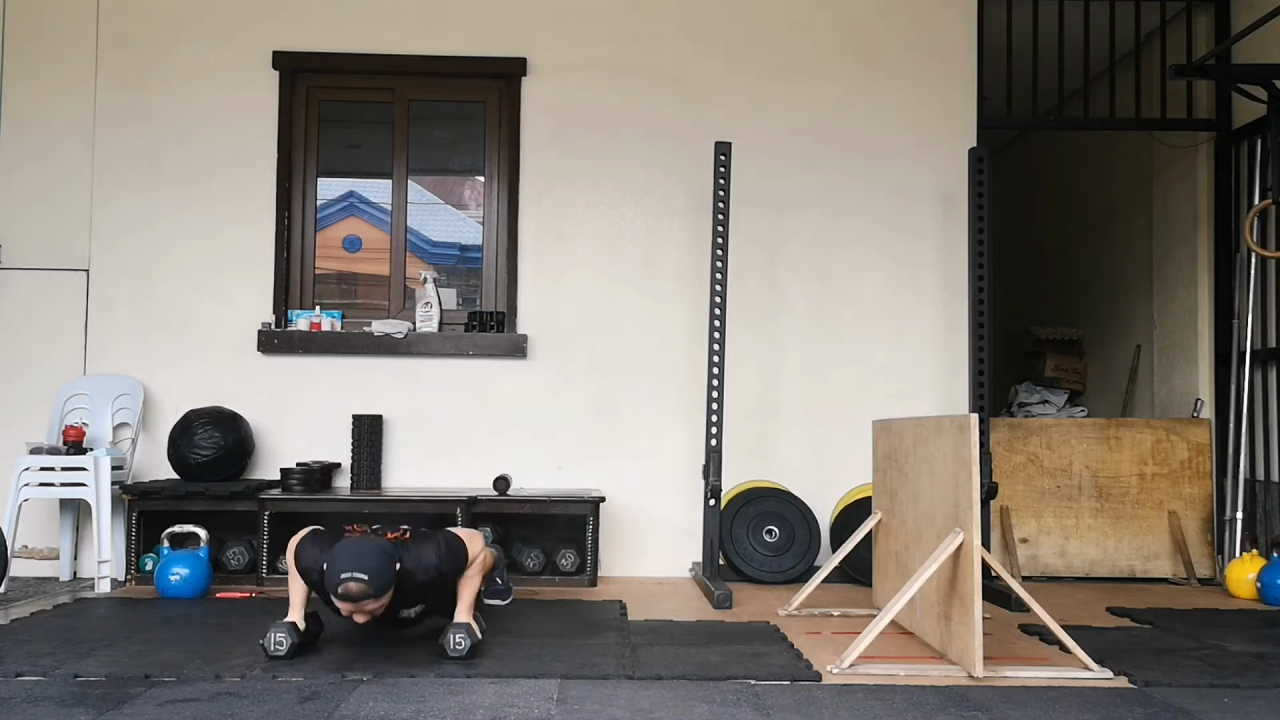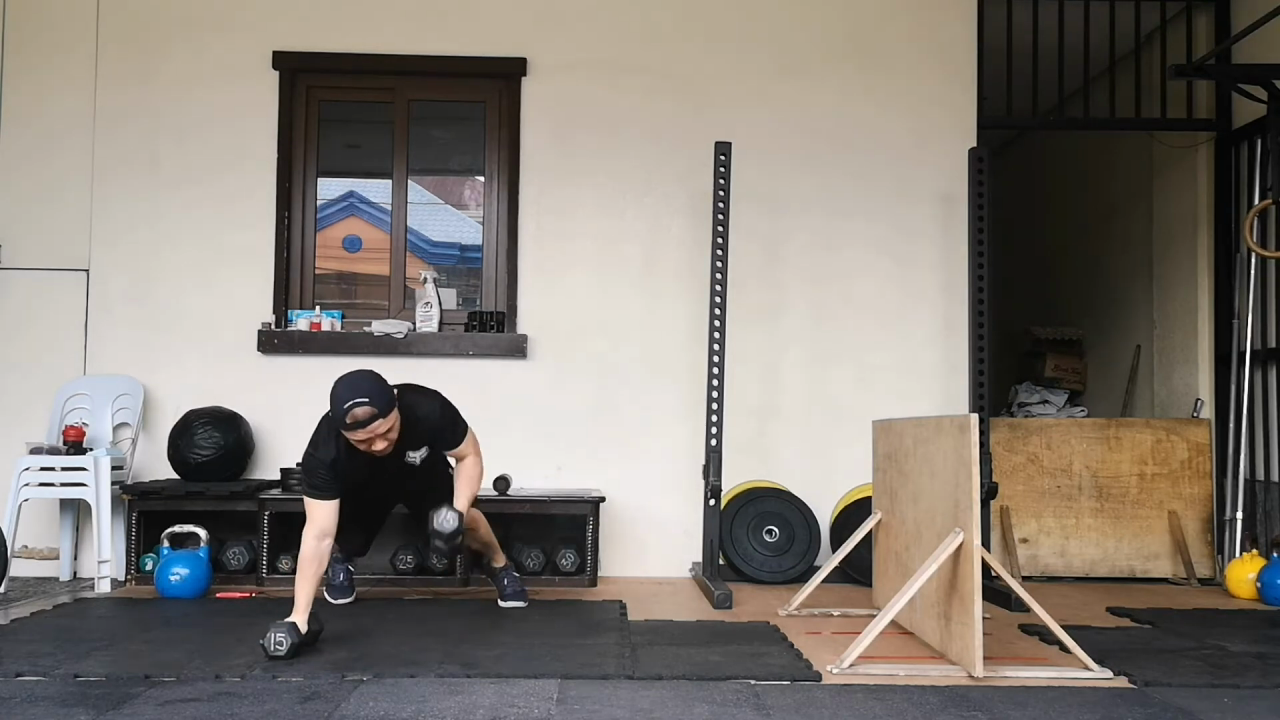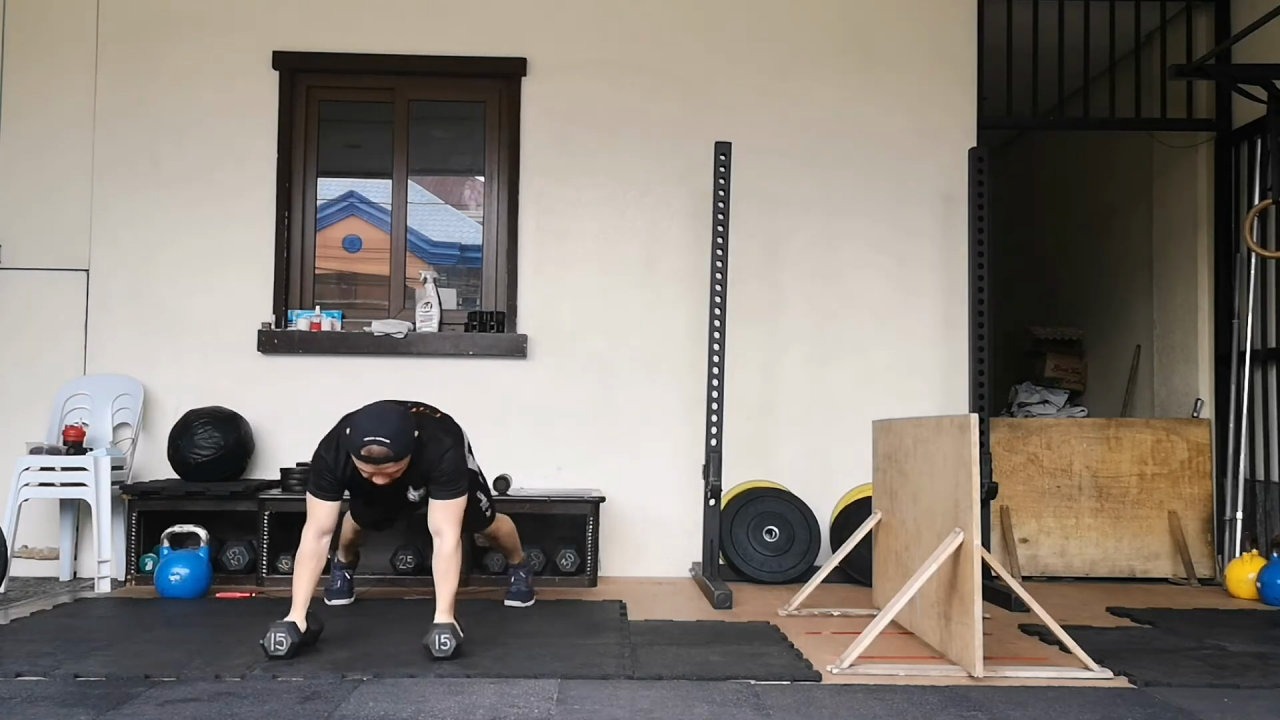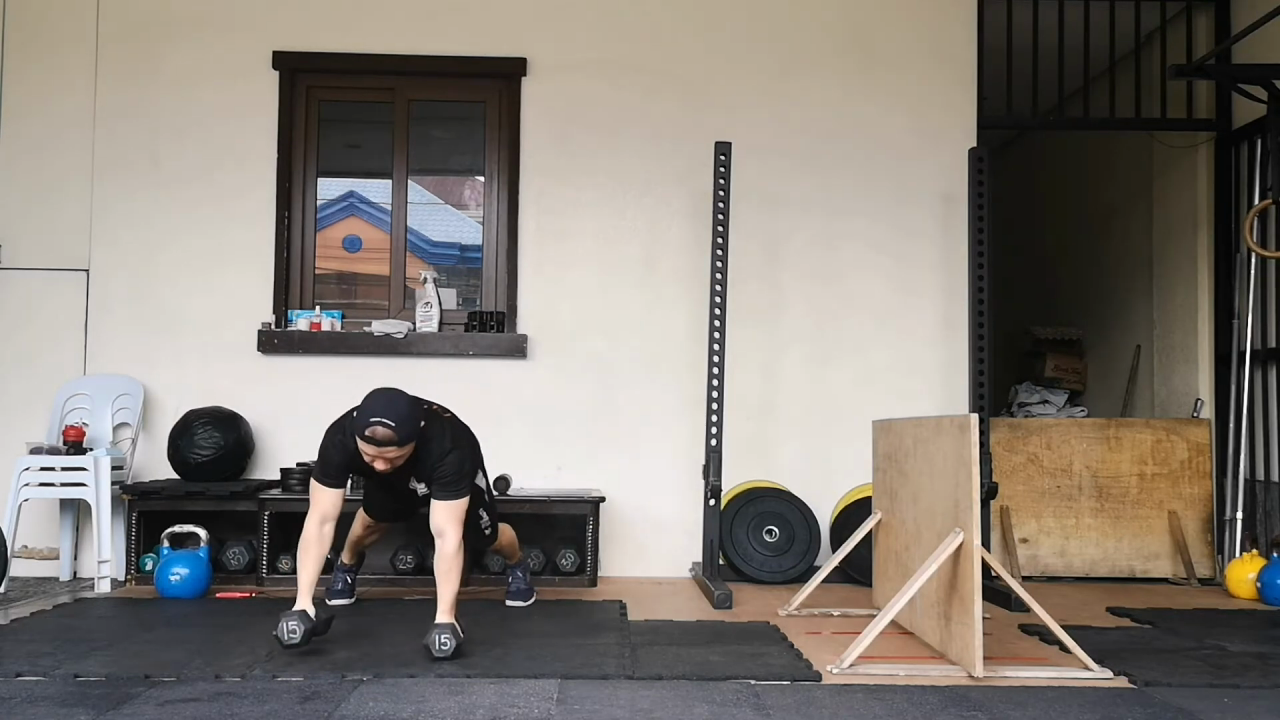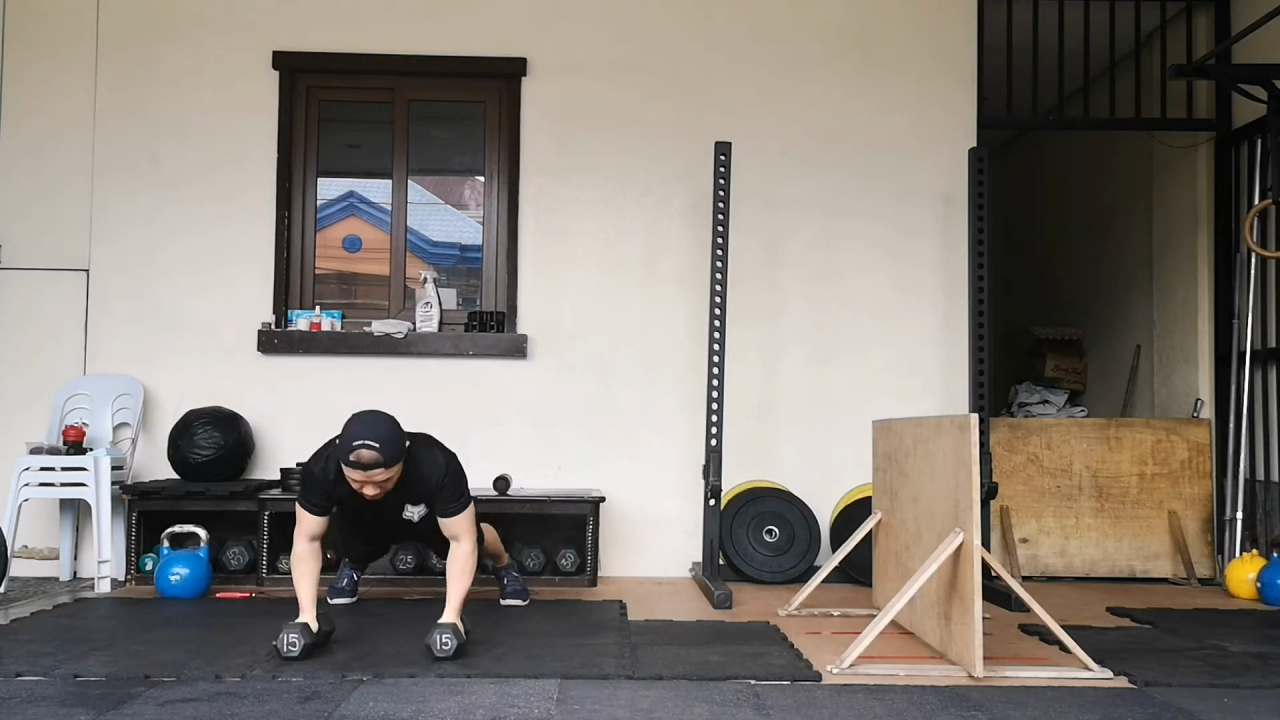
dt=1s
person 1, frame 1
left shoulder: (429, 563)
right shoulder: (315, 561)
left elbow: (475, 544)
right elbow: (297, 544)
left wrist: (464, 615)
right wrist: (295, 613)
left ankle: (494, 559)
person 1, frame 2
left shoulder: (427, 409)
right shoulder: (323, 451)
left elbow: (470, 456)
right elbow: (319, 534)
left wrist: (458, 510)
right wrist: (299, 616)
left hip: (424, 474)
left knee: (465, 521)
left ankle: (499, 565)
right ankle: (340, 559)
person 1, frame 3
left shoulder: (444, 450)
right shoulder: (333, 452)
left elbow: (445, 536)
right elbow: (317, 533)
left wrist: (444, 616)
right wrist: (297, 614)
left knee: (484, 523)
left ankle: (517, 565)
right ankle: (344, 563)
person 1, frame 4
left shoulder: (448, 448)
right shoulder: (341, 438)
left elbow: (447, 537)
right elbow: (322, 520)
left wrist: (445, 616)
right wrist: (304, 599)
left hip: (456, 475)
left knee: (484, 539)
left ankle: (517, 565)
right ankle: (346, 564)
person 1, frame 5
left shoulder: (437, 466)
right shoulder: (322, 469)
left elbow: (462, 541)
right elbow: (306, 539)
left wrist: (451, 614)
right wrist: (307, 614)
left ankle: (504, 566)
right ankle: (352, 566)
